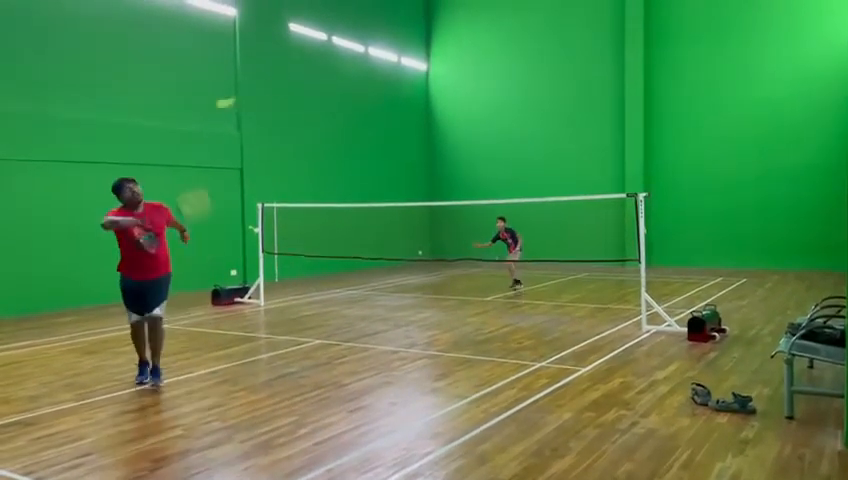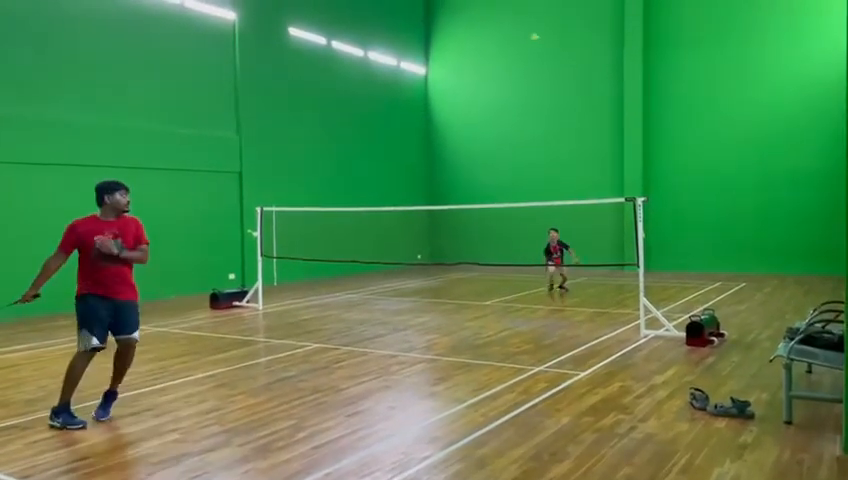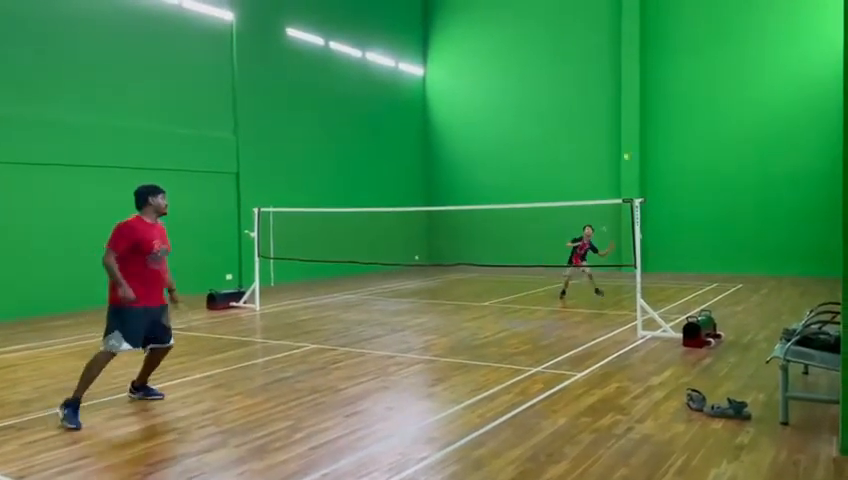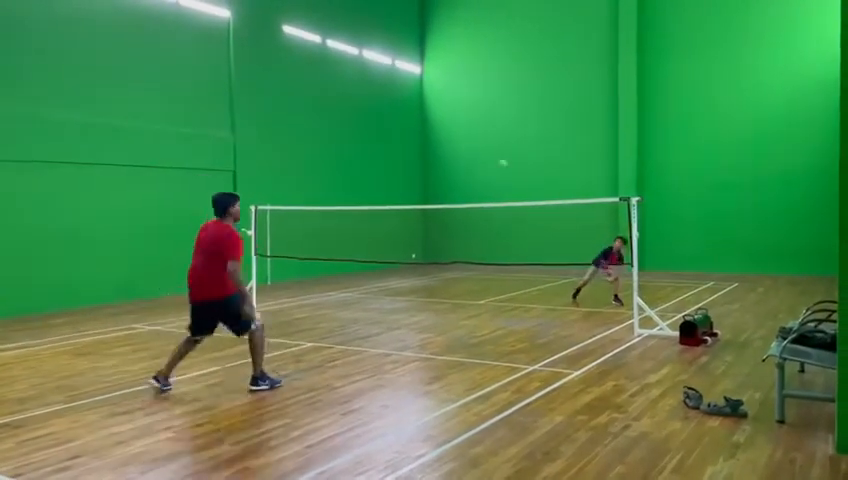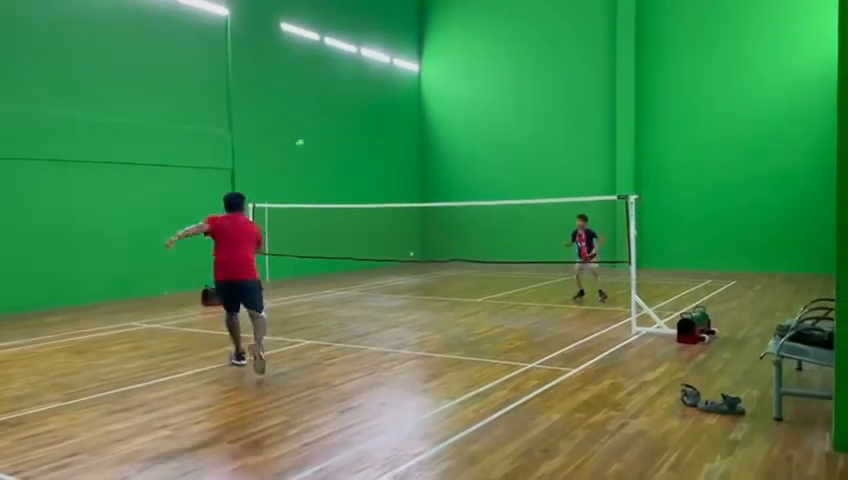
dt=0.5s
person 1, frame 1
left shoulder: (159, 210)
right shoulder: (119, 215)
left elbow: (172, 221)
right elbow: (106, 224)
left wrist: (183, 230)
right wrist: (125, 221)
left hip: (159, 276)
right hip: (132, 278)
left knee: (155, 318)
right knee: (137, 322)
left ankle: (156, 367)
right ankle: (143, 363)
person 1, frame 2
left shoulder: (134, 224)
right shoulder: (80, 227)
left elbow: (144, 255)
right elbow: (57, 258)
left wrist: (119, 253)
right wrist: (34, 288)
left hip: (125, 296)
right hip: (92, 297)
left knee: (129, 341)
right knee: (88, 349)
left ankle: (110, 396)
right ankle: (60, 410)
person 1, frame 3
left shoulder: (160, 228)
right shoulder: (129, 227)
right elbow: (109, 258)
left wrist: (172, 290)
right wrist: (122, 285)
left hip: (156, 302)
right hip: (128, 304)
left knee: (164, 345)
right knee: (110, 351)
left ankle: (139, 386)
right ankle: (72, 404)
person 1, frame 4
left shoulder: (207, 227)
right shoulder: (232, 236)
right elbow: (233, 271)
right wrist: (247, 300)
left hip: (197, 294)
right hip: (220, 294)
left knee: (195, 337)
right knee: (256, 327)
left ankle: (162, 376)
right ankle: (258, 378)
person 1, frame 5
left shoulder: (216, 222)
right shoulder: (253, 228)
left elbow: (198, 228)
right elbow: (258, 250)
left wrist: (177, 237)
left hip: (223, 277)
right hip: (248, 276)
left knee: (231, 313)
right knee: (258, 315)
left ankle: (239, 354)
right ankle: (258, 347)
